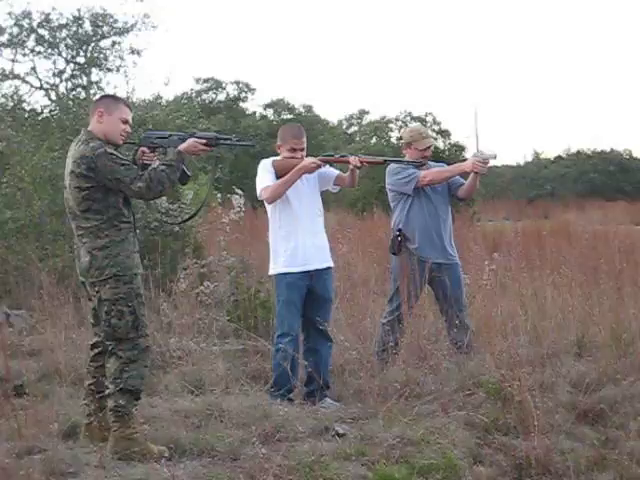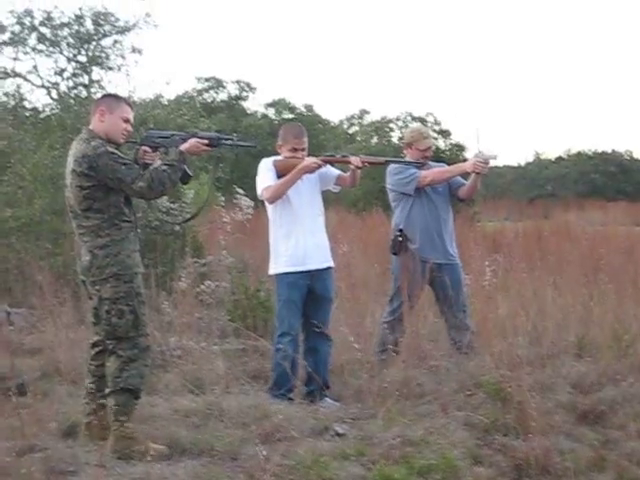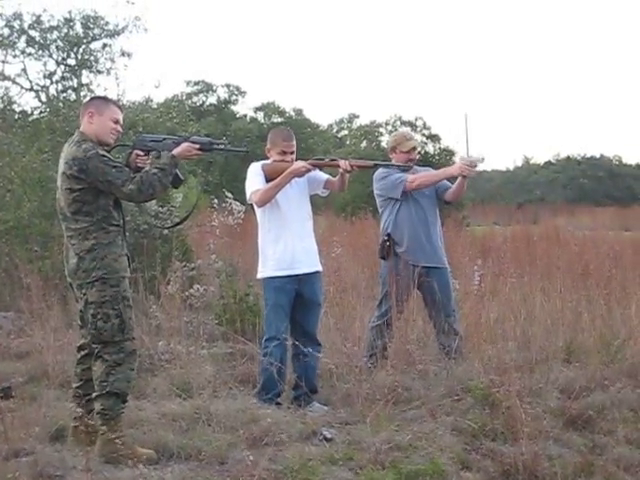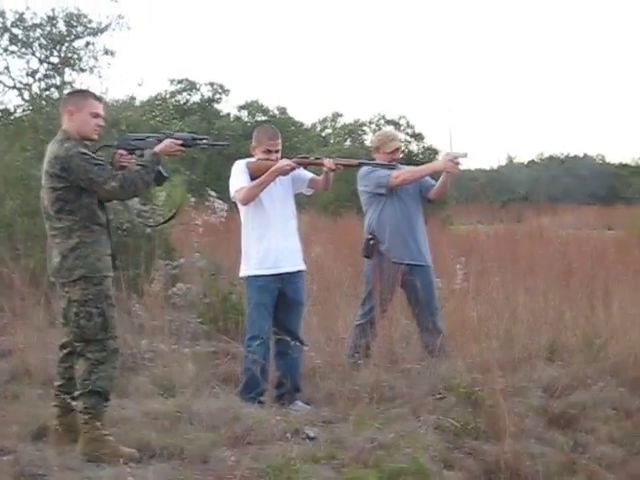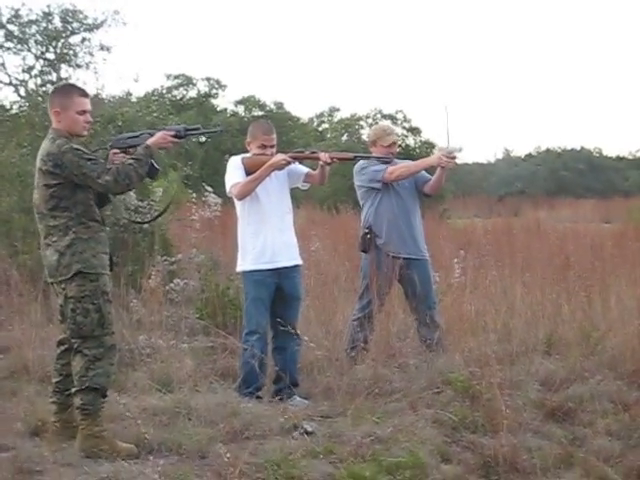
dt=0.5s
person 1, frame 1
left shoulder: (82, 149)
right shoulder: (95, 153)
left elbow: (124, 187)
right elbow: (146, 188)
left wrist: (139, 163)
right wrist: (179, 153)
left hip: (97, 262)
right hip: (114, 263)
left knee: (106, 341)
right knee: (131, 345)
left ankle: (96, 420)
right ankle: (123, 434)
person 1, frame 2
left shoulder: (84, 149)
right shoulder: (96, 152)
left elbow: (126, 186)
right elbow: (148, 188)
left wrist: (140, 164)
right wrist: (181, 153)
left hip: (99, 260)
right hip: (114, 261)
left knee: (106, 340)
right knee: (131, 344)
left ankle: (96, 418)
right ankle: (122, 433)
person 1, frame 3
left shoulder: (76, 151)
right shoulder: (87, 154)
left elbow: (116, 189)
right elbow: (138, 191)
left wrist: (131, 168)
right wrist: (172, 157)
left hip: (87, 264)
right hip: (101, 265)
left knee: (93, 343)
right knee: (118, 348)
left ankle: (84, 422)
right ankle: (110, 437)
person 1, frame 4
left shoulder: (62, 151)
right shoulder: (70, 154)
left elbow: (100, 191)
right elbow: (121, 188)
left wrist: (117, 167)
right wrist: (156, 155)
left hip: (72, 263)
right hip: (85, 264)
left knee: (76, 342)
right knee: (100, 346)
left ankle: (66, 422)
right ankle: (93, 436)
person 1, frame 5
left shoulder: (56, 150)
right shoulder: (63, 150)
left elbow: (93, 197)
right elbow: (117, 182)
left wrist: (110, 167)
right wrist: (149, 148)
left hip: (68, 261)
right hip: (81, 261)
left knee: (74, 340)
right knee: (97, 343)
left ankle: (63, 420)
right ankle: (91, 432)
person 2, frame 1
left shoulder: (315, 167)
right shoulder: (268, 166)
left elbow: (348, 183)
right elbow: (269, 195)
left wrist: (353, 169)
right wrist: (299, 170)
left hip: (321, 263)
right hip: (288, 266)
left knee: (320, 332)
right knee: (287, 333)
left ankle: (317, 391)
right ankle: (280, 395)
person 2, frame 2
left shoulder: (315, 168)
right shoulder: (269, 166)
left elbow: (348, 183)
right elbow: (270, 196)
left wrist: (354, 169)
right wrist: (300, 170)
left hip: (321, 263)
right hip: (289, 266)
left knee: (319, 332)
right knee: (288, 333)
left ankle: (317, 391)
right ankle: (280, 395)
person 2, frame 3
left shoulder: (304, 170)
right shoulder: (257, 170)
left elbow: (336, 187)
right elbow: (259, 199)
left wrist: (343, 173)
right wrist: (289, 174)
left hip: (309, 267)
right hip: (277, 269)
left knee: (308, 336)
right knee: (276, 337)
left ankle: (305, 395)
right ankle: (267, 399)
person 2, frame 4
left shoulder: (288, 170)
right shoulder: (242, 168)
left elbow: (321, 186)
right elbow: (243, 197)
left wrist: (327, 172)
right wrist: (273, 172)
left hip: (292, 266)
right hip: (260, 268)
left knee: (290, 335)
right knee: (258, 336)
left ankle: (287, 394)
right ankle: (250, 398)
person 2, frame 5
left shoulder: (284, 164)
right shoulder: (237, 163)
left elbow: (317, 180)
right elbow: (238, 192)
left wrist: (323, 166)
right wrist: (268, 167)
left hip: (288, 260)
right hip: (256, 263)
left knee: (288, 330)
right knee: (256, 331)
left ankle: (286, 389)
right ankle: (249, 393)
person 3, frame 1
left shoulder: (442, 168)
right shoulder: (395, 171)
left elbow: (464, 193)
right elbow: (426, 178)
left wrist: (475, 174)
right wrist: (464, 166)
left hip: (445, 253)
right hip: (410, 254)
left knee: (457, 310)
right knee: (398, 309)
left ankle: (467, 357)
right ankle: (383, 359)
person 3, frame 2
left shoulder: (442, 169)
right shoulder: (396, 171)
left elbow: (464, 194)
right elbow: (426, 179)
left wrist: (476, 174)
right wrist: (464, 167)
left hip: (446, 253)
right hip: (411, 254)
left knee: (457, 310)
right knee: (398, 309)
right ankle: (384, 359)
person 3, frame 3
left shoulder: (428, 173)
right shoulder: (383, 176)
left elbow: (451, 196)
right elbow: (414, 183)
left wrist: (463, 177)
right wrist: (452, 170)
left hip: (434, 257)
right hip: (399, 257)
left knee: (446, 314)
right knee: (386, 313)
left ankle: (456, 362)
right ankle: (371, 363)
person 3, frame 4
left shoulder: (413, 172)
right shoulder: (368, 174)
left elbow: (434, 194)
right elbow: (398, 179)
left wrist: (447, 174)
right wrist: (436, 165)
left hip: (417, 256)
right hip: (383, 256)
left knee: (429, 311)
right knee: (370, 312)
right ankle: (355, 361)
person 3, frame 5
left shoulder: (409, 166)
right shoulder: (363, 169)
left elbow: (430, 189)
right elbow: (392, 174)
left wrist: (442, 168)
right wrist: (431, 160)
left hip: (414, 249)
right hip: (380, 250)
left knee: (426, 305)
right knee: (367, 306)
left ankle: (436, 354)
right ankle: (353, 356)
